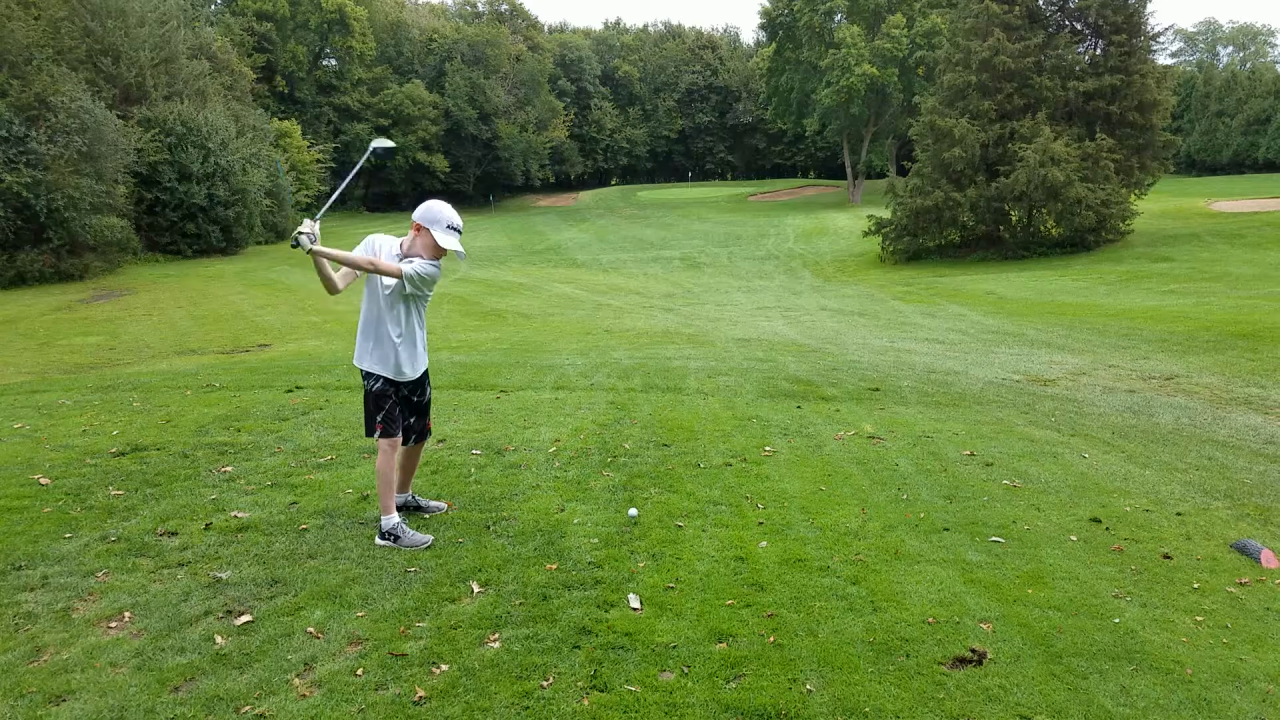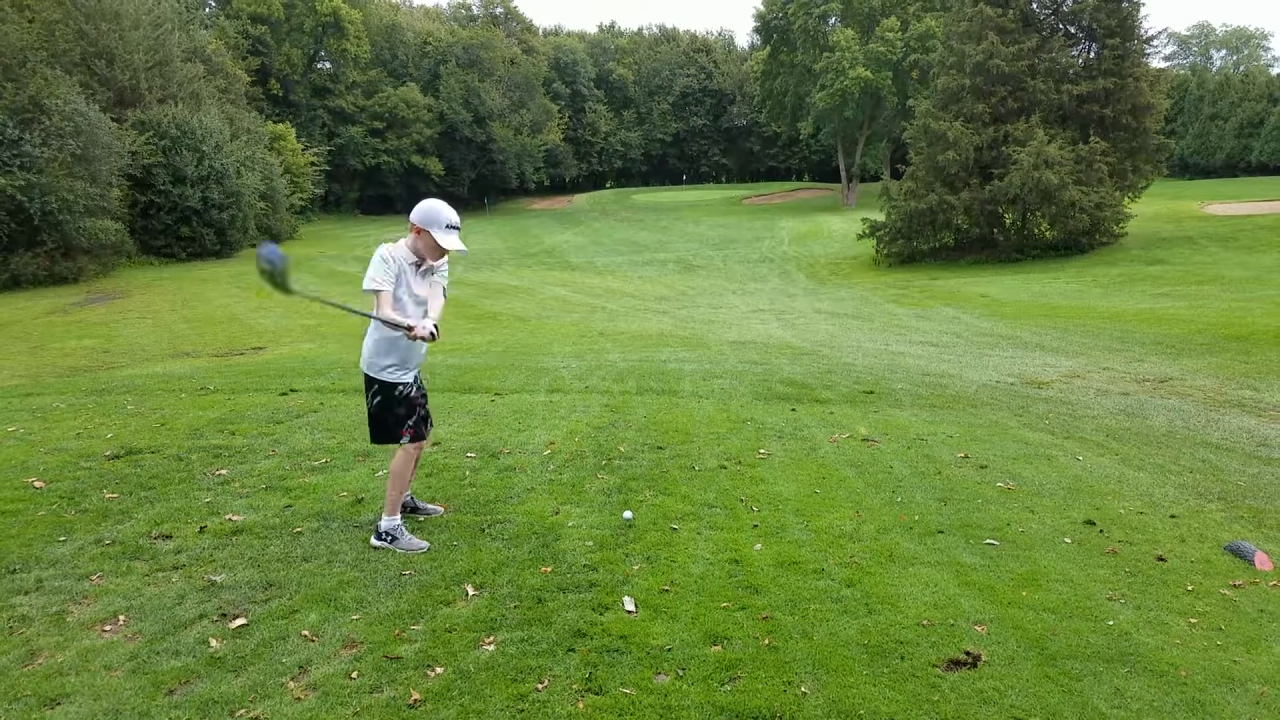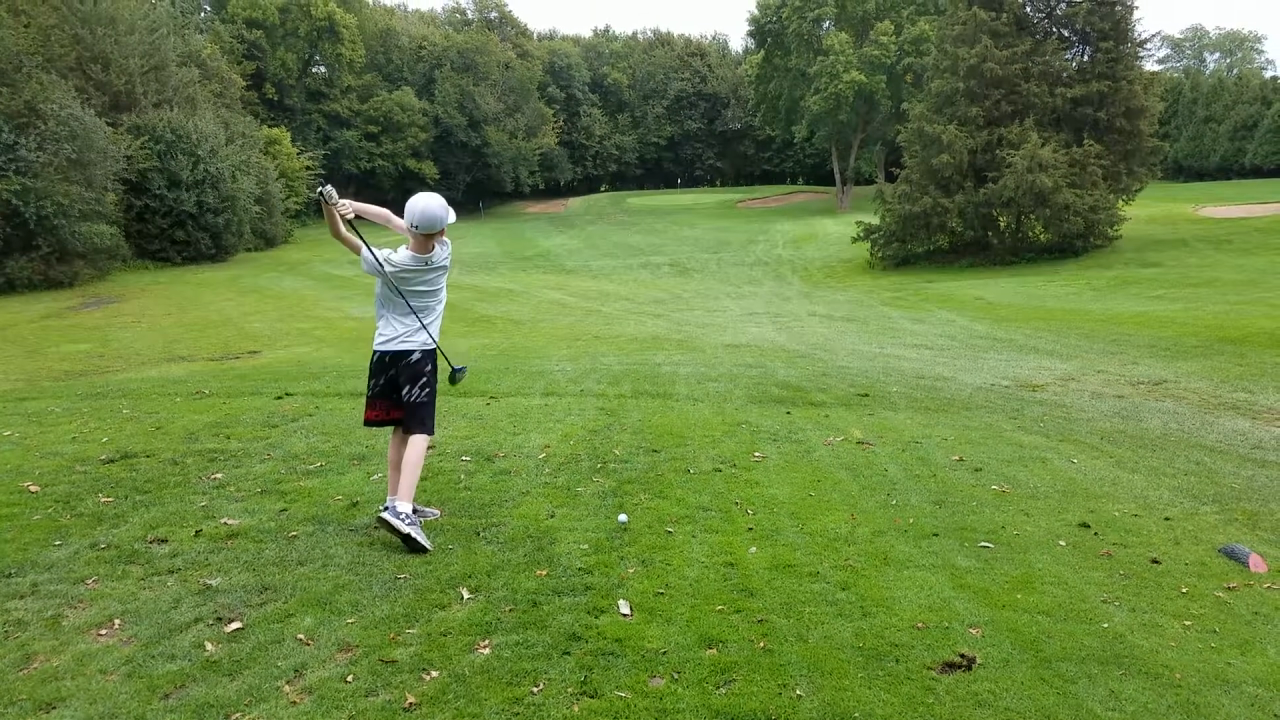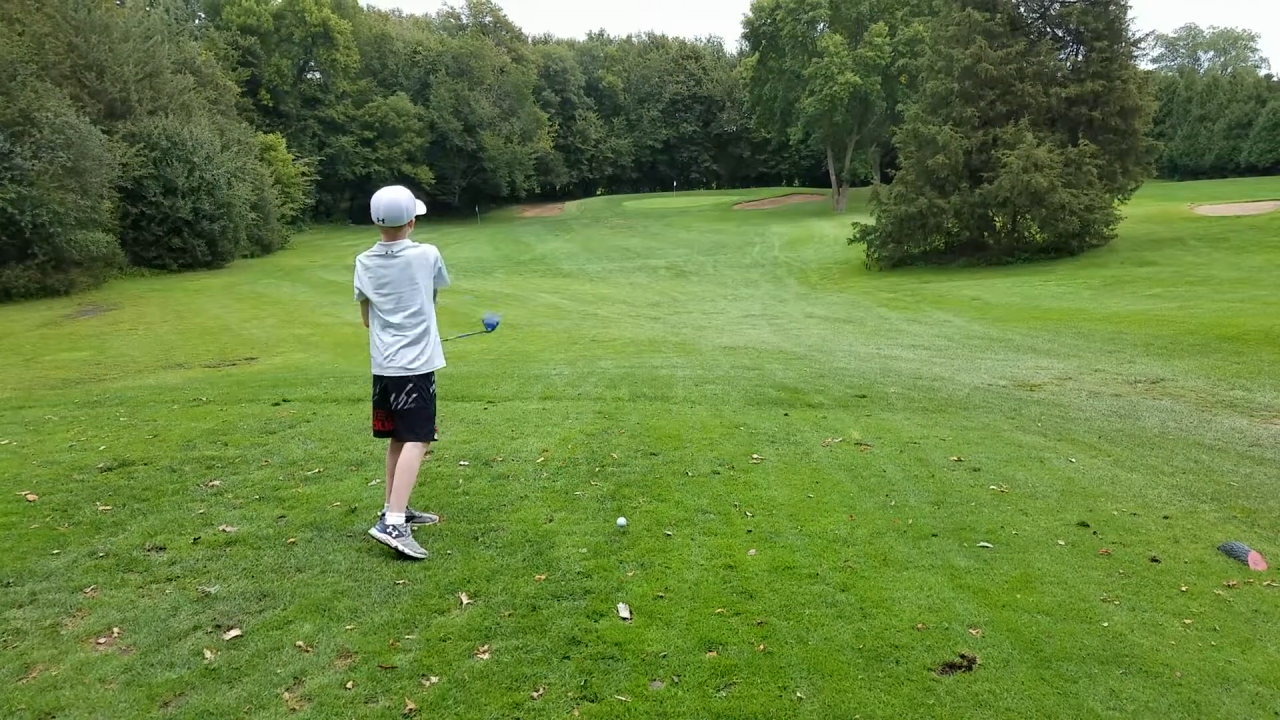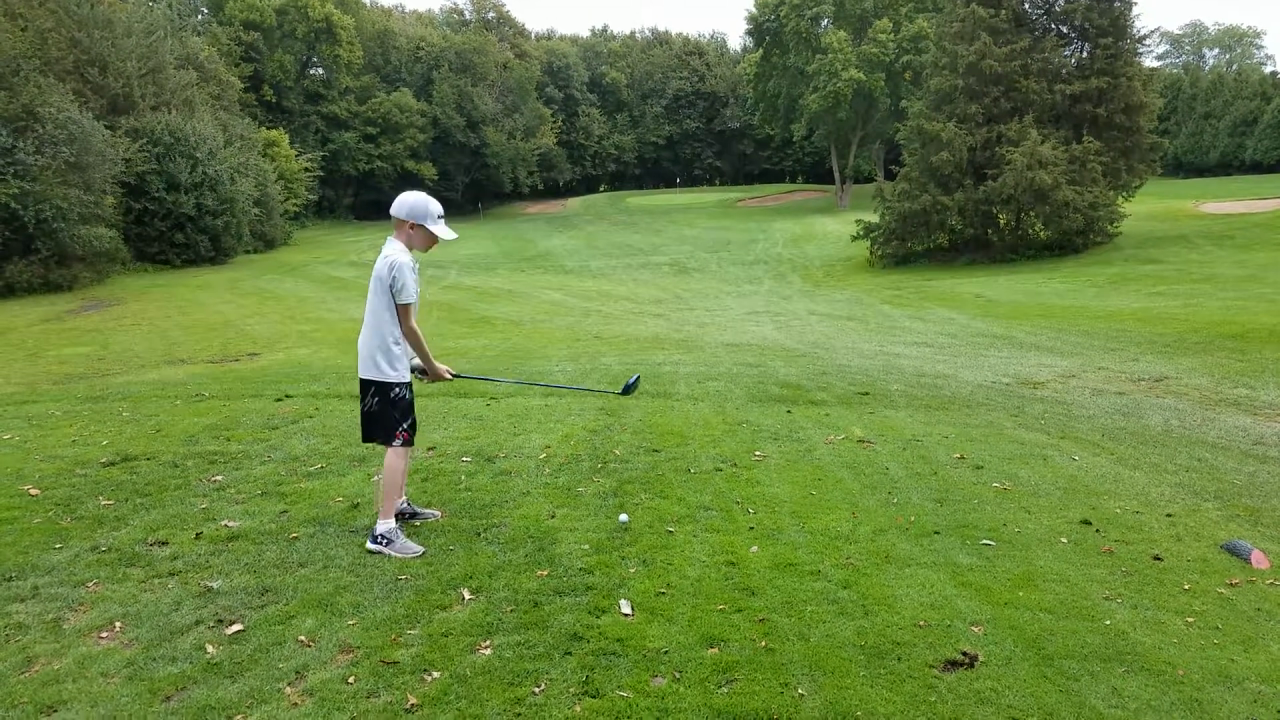
dt=0.7s
person 1, frame 1
left shoulder: (428, 269)
right shoulder: (377, 243)
left elbow: (374, 267)
right elbow: (336, 286)
left wrist: (318, 249)
right wrist: (316, 253)
left hip: (412, 366)
right hip: (378, 364)
left knee: (418, 436)
right knee: (390, 439)
left ankle: (403, 496)
right ankle: (389, 526)
person 1, frame 2
left shoulder: (438, 266)
right shoulder: (388, 258)
left elbow: (435, 303)
right elbow: (381, 309)
left wrist: (428, 323)
right wrist: (407, 322)
left hip: (404, 366)
right hip: (389, 369)
left knee: (414, 433)
right knee: (409, 440)
left ankle: (399, 498)
right ankle: (388, 528)
person 1, frame 3
left shoulder: (387, 264)
right shoulder: (444, 252)
left elbow: (339, 234)
right elbow: (390, 218)
left wrist: (331, 204)
right wrist: (353, 205)
left hip: (385, 352)
right hip: (419, 354)
left knee: (401, 428)
right knee: (419, 432)
left ankle: (396, 502)
right ankle: (401, 510)
person 1, frame 4
left shoulder: (363, 263)
right shoulder: (428, 255)
left elbow: (366, 318)
left hip: (383, 364)
right hip: (417, 362)
left knee: (398, 438)
right knee: (416, 440)
left ankle: (394, 509)
right ankle: (392, 523)
person 1, frame 5
left shoulder: (390, 256)
right shoulder: (401, 262)
right elbow: (407, 326)
left wrist: (417, 361)
right wrist: (431, 365)
left hip: (385, 362)
right hip: (387, 367)
left knee: (402, 439)
right knee: (399, 444)
left ankle: (397, 504)
right ankle: (384, 531)
